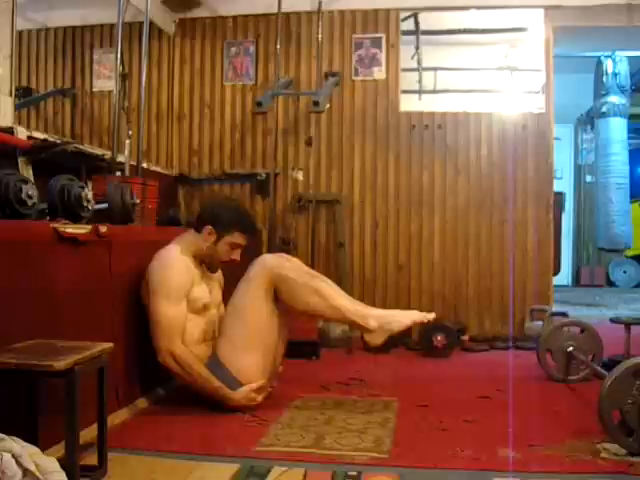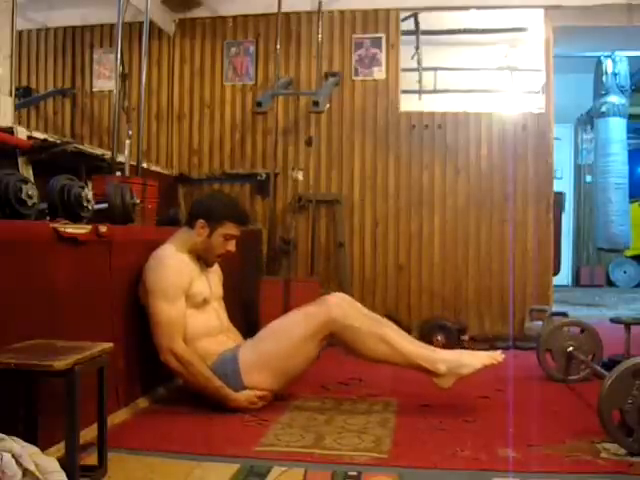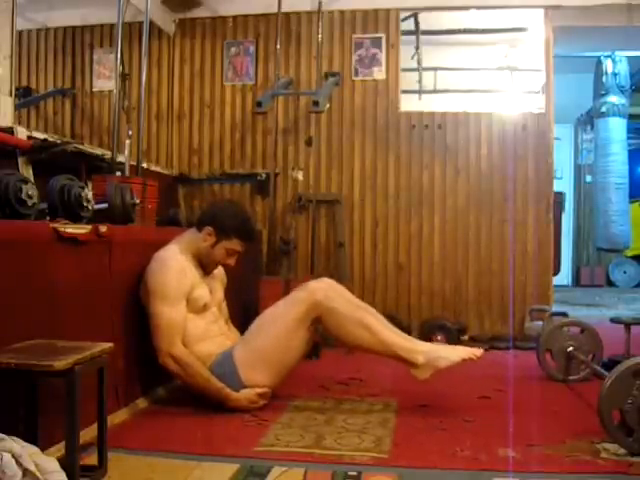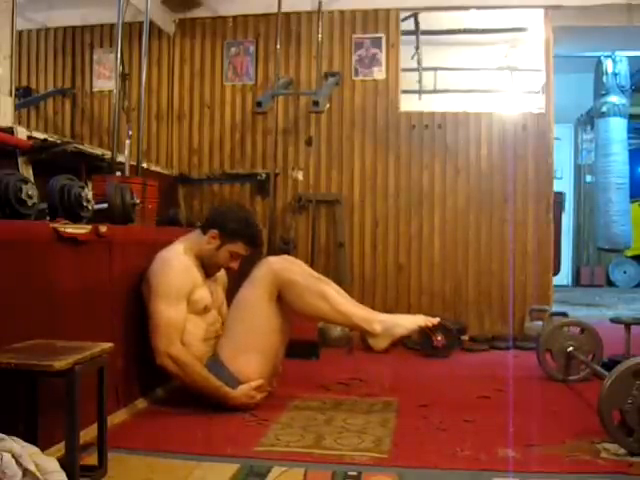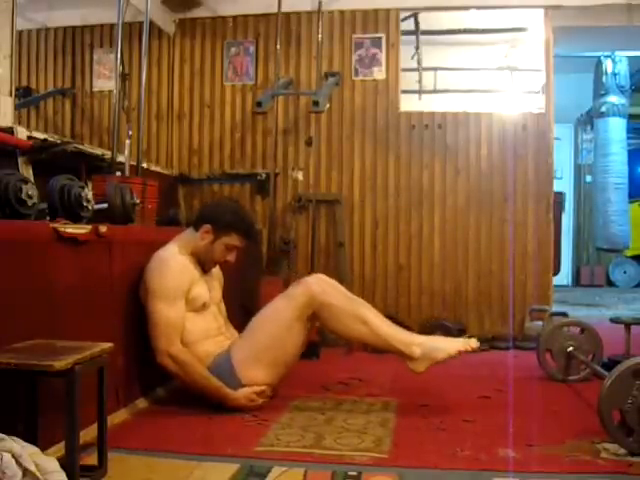
dt=1s
person 1, frame 1
left shoulder: (207, 266)
right shoulder: (171, 266)
right elbow: (168, 351)
left wrist: (266, 366)
right wrist: (227, 396)
left hip: (230, 368)
right hip: (224, 378)
left knee: (279, 272)
right knee: (270, 266)
left ankle: (370, 320)
right ankle: (371, 321)
person 1, frame 2
left shoulder: (207, 265)
right shoulder: (167, 265)
right elbow: (171, 351)
left wrist: (257, 358)
right wrist: (228, 397)
left hip: (236, 362)
right hip: (225, 374)
left knee: (335, 305)
right knee: (332, 311)
left ankle: (437, 360)
right ankle: (439, 363)
person 1, frame 3
left shoulder: (211, 268)
right shoulder: (169, 267)
right elbow: (169, 354)
left wrist: (257, 355)
right wrist: (228, 396)
left hip: (234, 364)
right hip: (224, 376)
left knee: (322, 291)
right knee: (316, 294)
left ankle: (415, 352)
right ankle: (418, 355)
person 1, frame 4
left shoulder: (212, 269)
right shoulder: (173, 266)
right elbow: (166, 353)
left wrist: (265, 364)
right wrist: (227, 395)
left hip: (229, 369)
right hip: (220, 377)
left knee: (284, 268)
right knee: (274, 269)
left ankle: (374, 324)
right ankle: (376, 326)
person 1, frame 5
left shoulder: (208, 267)
right shoulder: (169, 267)
right elbow: (167, 352)
left wrist: (258, 355)
right wrist: (228, 396)
left hip: (233, 363)
right hip: (224, 375)
left knee: (318, 288)
right knee: (313, 289)
left ankle: (413, 346)
right ankle: (416, 349)
